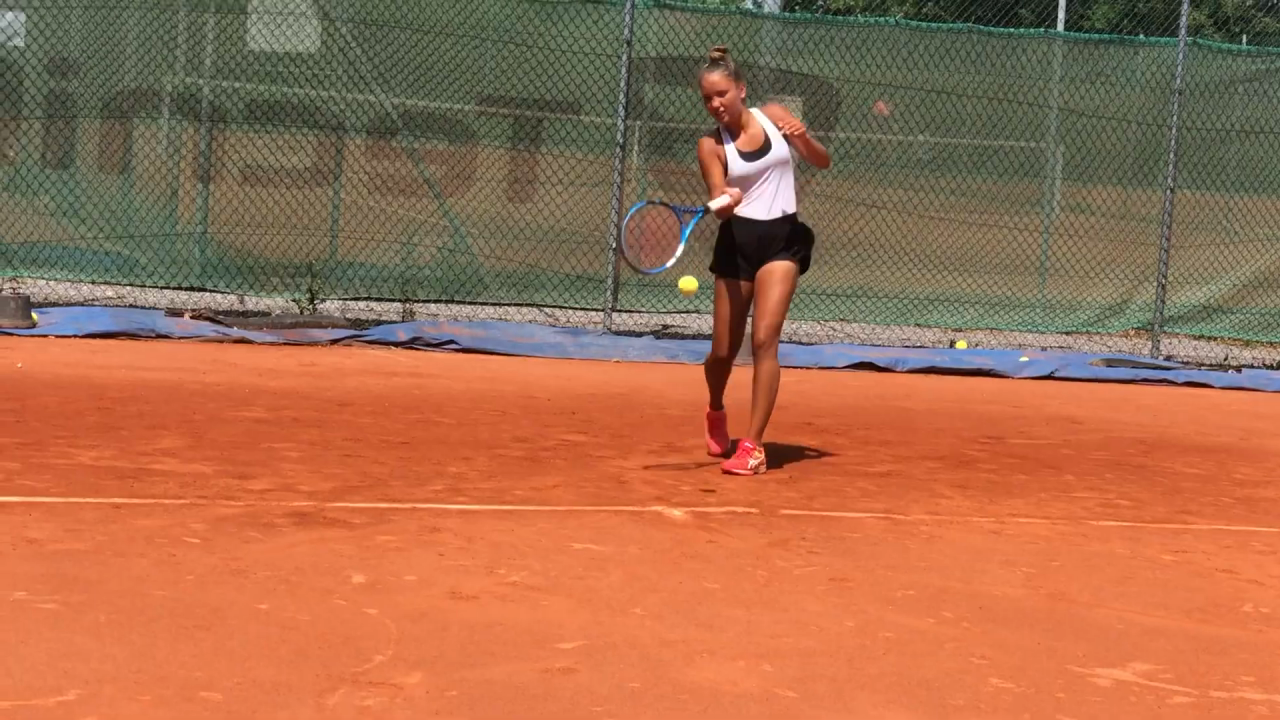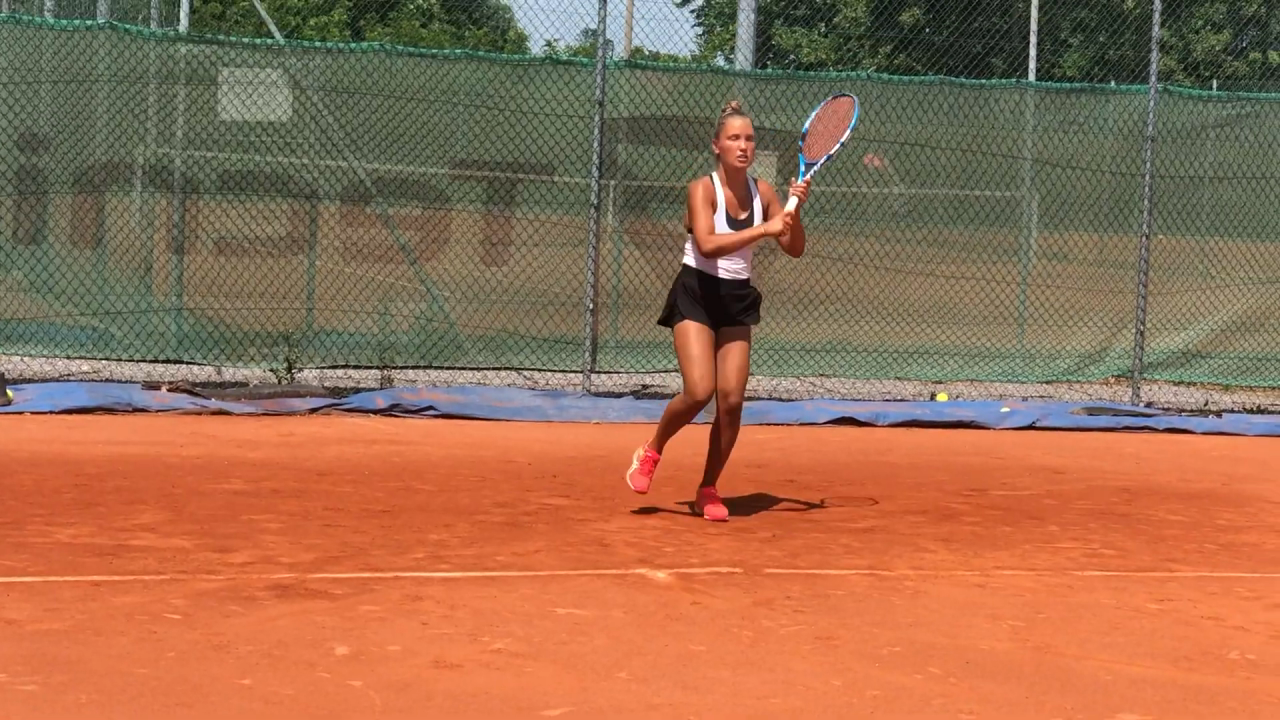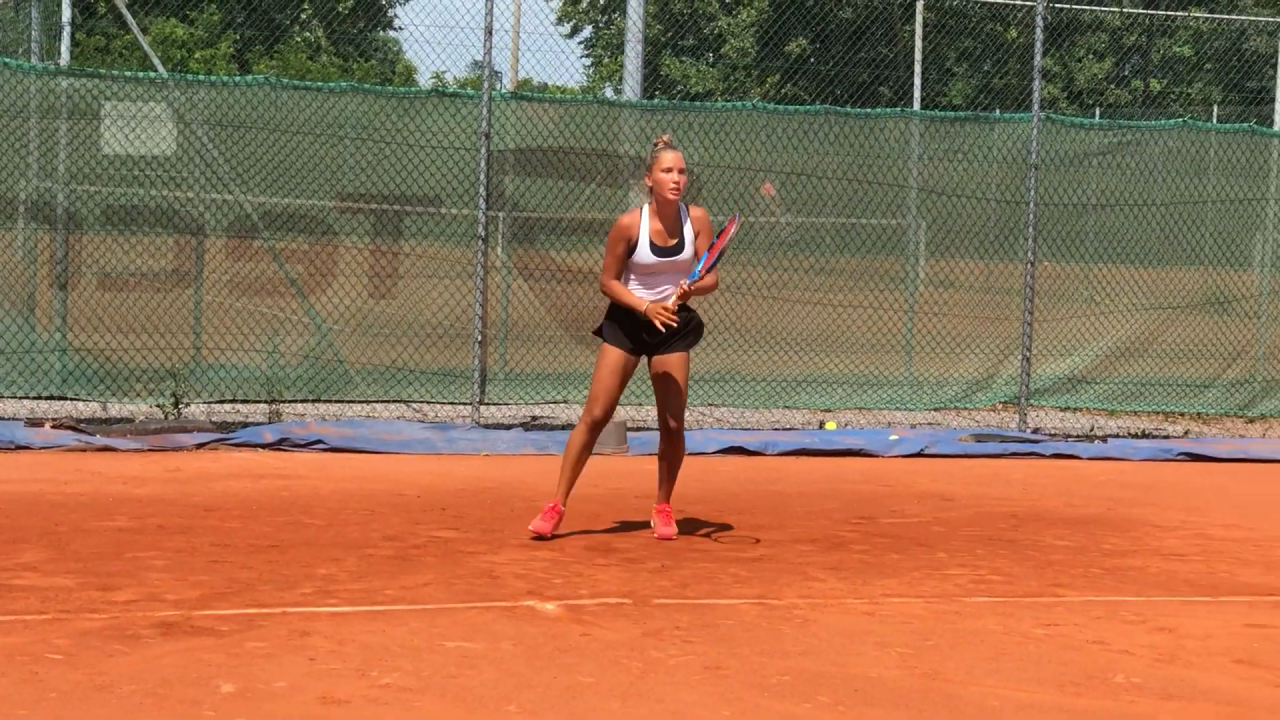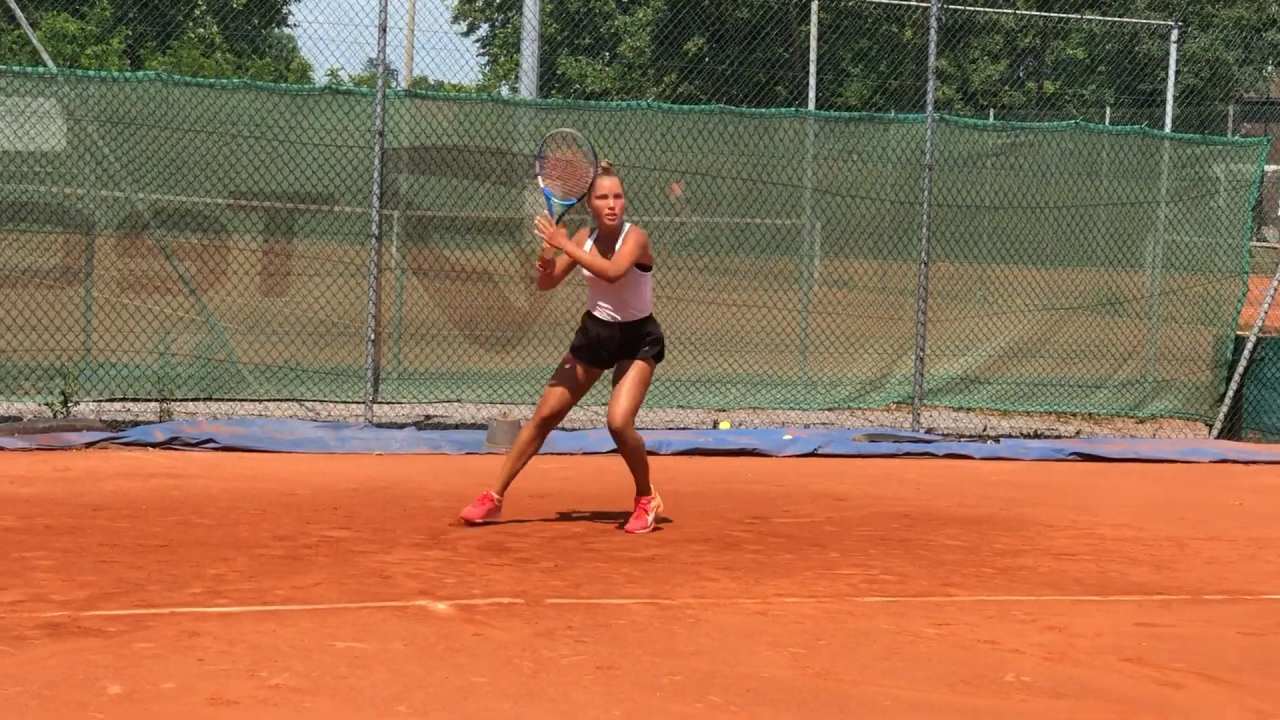
dt=0.7s
person 1, frame 1
left shoulder: (773, 116)
right shoulder: (710, 144)
left elbow: (822, 161)
right elbow: (721, 199)
left wrist: (805, 138)
right wrist: (724, 202)
left hip: (783, 238)
right hip: (738, 242)
left knee: (764, 340)
right knee: (722, 351)
left ankle: (753, 446)
right ankle: (716, 415)
person 1, frame 2
left shoulder: (762, 190)
right shoulder: (702, 188)
left elbow: (796, 249)
right elbow: (706, 245)
left wrist: (793, 211)
right wrist: (762, 230)
left hip: (736, 300)
right hip: (697, 295)
left knee: (731, 400)
right knee: (699, 392)
left ankle: (708, 490)
right ankle: (651, 450)
person 1, frame 3
left shoulder: (698, 218)
right shoulder: (629, 223)
left elbow: (710, 279)
right elbow: (608, 281)
left wrist: (692, 289)
right wrist: (645, 307)
left hip: (674, 326)
right hip: (627, 322)
left knee: (672, 424)
right knee: (595, 415)
left ankle: (662, 507)
right ankle: (556, 506)
person 1, frame 4
left shoulder: (635, 237)
right shoulder: (584, 237)
left elbow: (611, 271)
right elbow: (545, 284)
left wrist: (564, 246)
right wrist: (546, 264)
left hip: (637, 338)
right hip: (594, 333)
left knee: (619, 422)
right knee: (545, 414)
left ankle: (646, 499)
right ankle: (494, 496)
